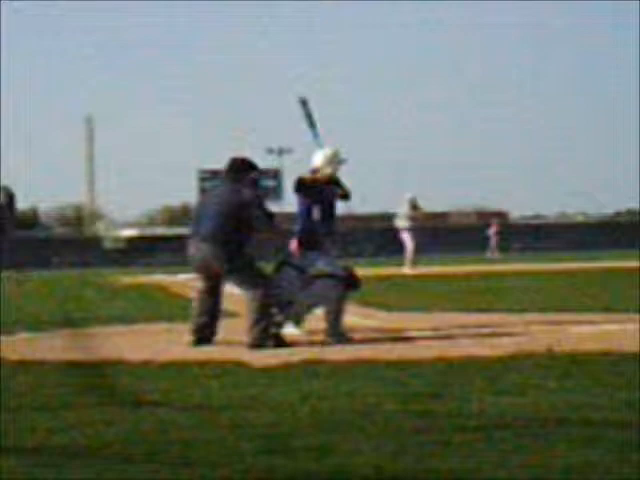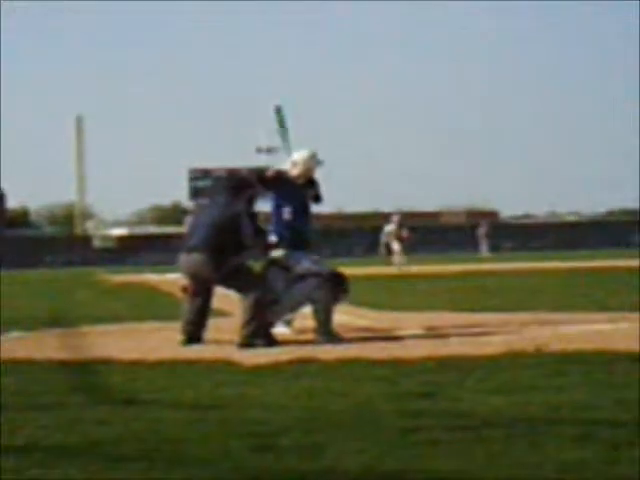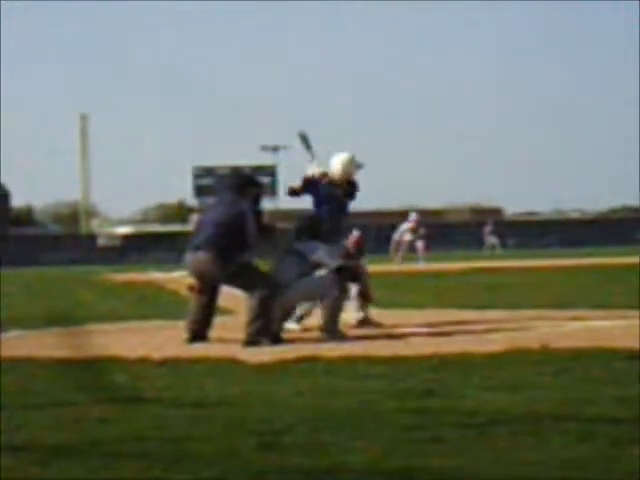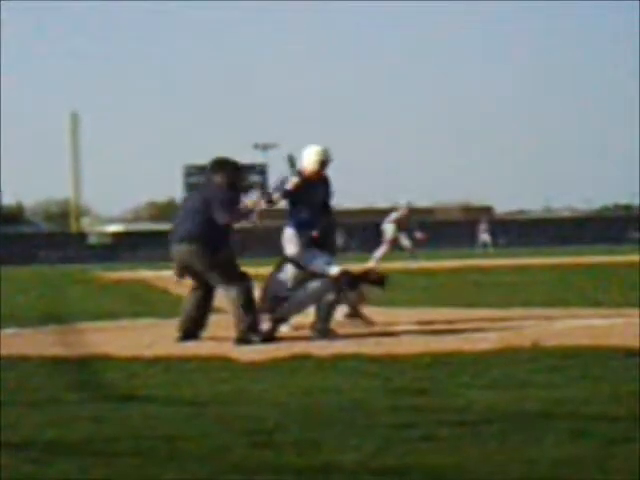
dt=0.7s
person 1, frame 1
left shoulder: (331, 183)
right shoulder: (307, 183)
left elbow: (345, 195)
right elbow: (300, 186)
right wrist: (314, 175)
left hip: (325, 241)
right ankle: (288, 321)
person 1, frame 2
left shoulder: (309, 183)
right shoulder: (280, 181)
left elbow: (316, 198)
right elbow: (263, 180)
right wrist: (281, 171)
left hip: (302, 239)
right hip: (282, 241)
right ankle: (278, 320)
person 1, frame 3
left shoulder: (350, 185)
right shoulder: (318, 183)
left elbow: (351, 195)
right elbow: (293, 191)
right wrist: (308, 178)
left hip: (336, 239)
right hip: (314, 239)
person 1, frame 4
left shoulder: (323, 181)
right shoulder: (292, 181)
right elbow: (271, 200)
left wrist: (332, 231)
right wrist: (286, 189)
left hip: (318, 235)
right hip: (295, 233)
left knee: (331, 272)
right knee: (293, 274)
right ankle: (276, 318)
person 2, frame 1
left shoulder: (210, 194)
right shoulder: (246, 195)
right elbow: (266, 225)
left hip: (195, 248)
right hip: (220, 249)
left knee: (209, 287)
right knee: (258, 285)
left ankle: (201, 335)
right ankle: (260, 338)
person 2, frame 2
left shoulder: (208, 207)
right shoulder: (239, 208)
right elbow: (254, 243)
left hip: (186, 259)
right hip: (206, 260)
left knee: (201, 288)
right knee: (254, 287)
left ankle: (191, 334)
right ankle: (252, 336)
person 2, frame 3
left shoulder: (213, 207)
right shoulder: (245, 207)
right elbow: (254, 239)
left hip: (192, 258)
right hip: (215, 258)
left knee: (206, 286)
right knee: (263, 285)
left ankle: (195, 332)
right ankle: (257, 335)
person 2, frame 4
left shoulder: (197, 193)
right shoulder: (219, 191)
right elbow: (224, 218)
right wrist: (250, 210)
left hip: (178, 248)
right hip: (200, 248)
left knee: (203, 285)
right knee: (238, 283)
left ankle: (188, 330)
right ankle: (247, 333)
